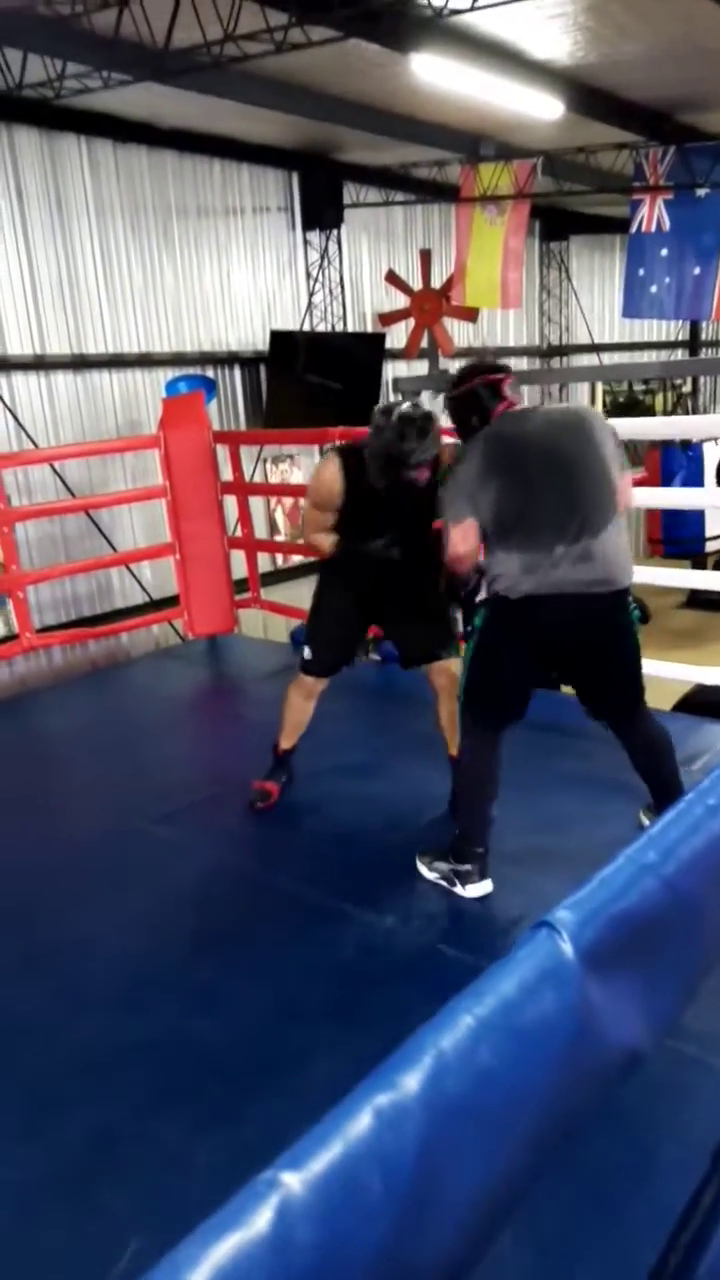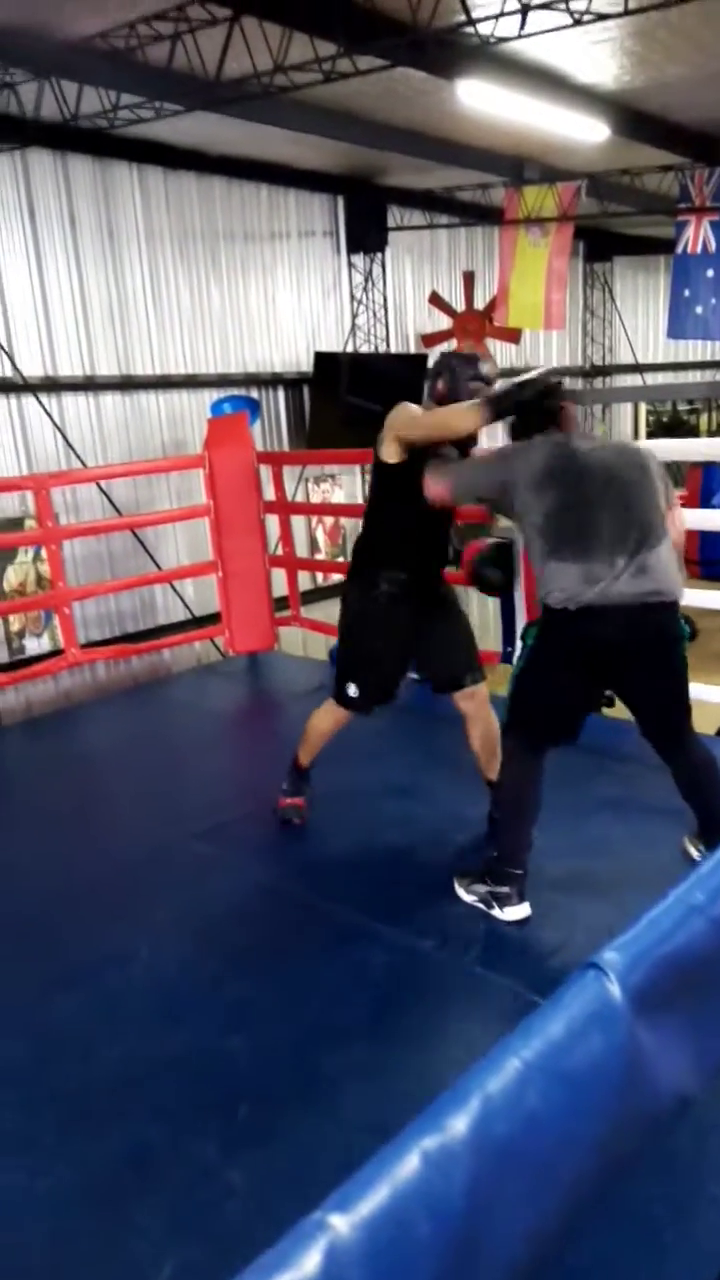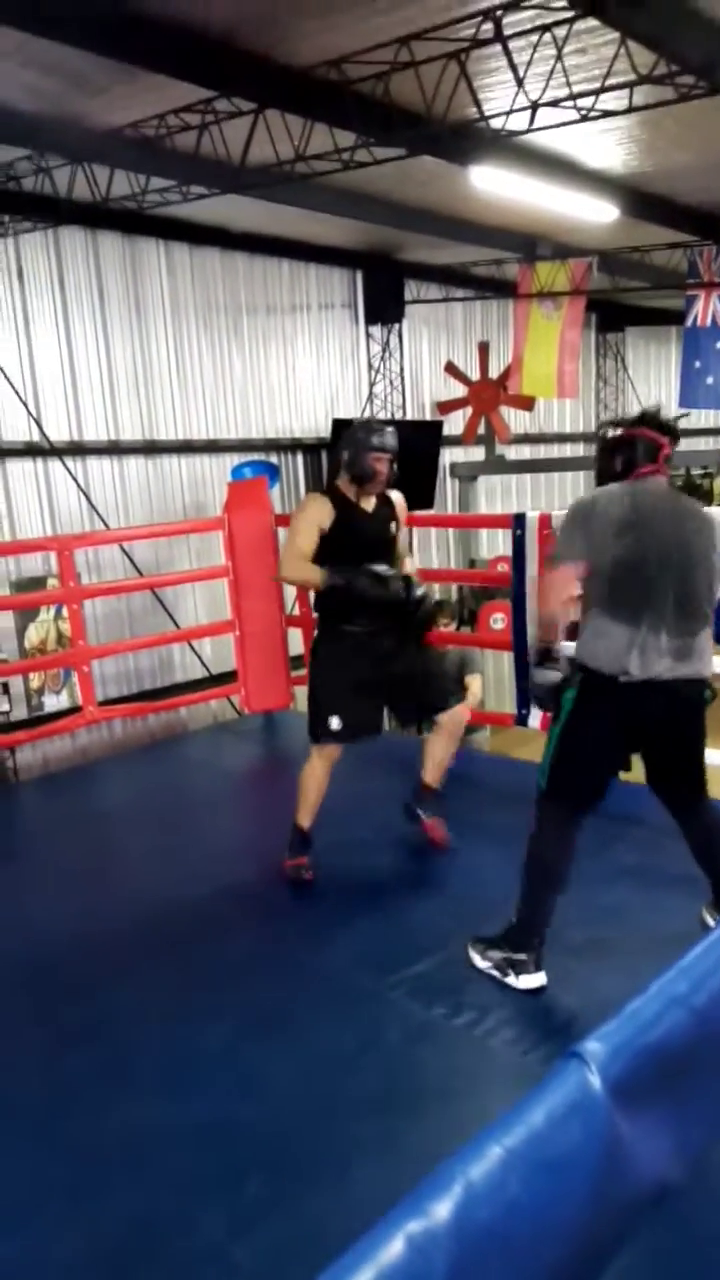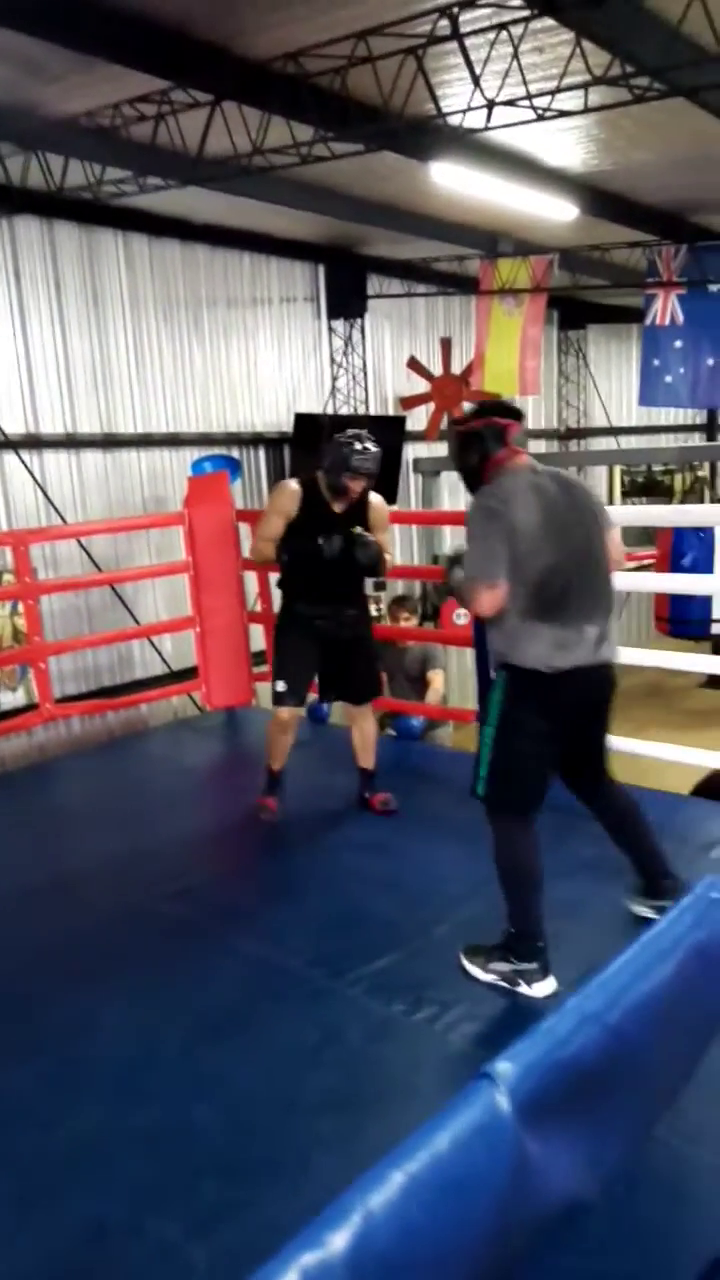
dt=0.5s
person 1, frame 1
left shoulder: (471, 460)
right shoulder: (588, 421)
left elbow: (462, 550)
right elbow: (623, 498)
left hip: (522, 606)
right hip: (604, 597)
left knee: (481, 726)
right knee: (630, 715)
left ankle: (468, 860)
person 1, frame 2
left shoulder: (518, 459)
right shoulder: (636, 456)
left elbow: (436, 489)
right elbow: (673, 536)
left hip: (576, 620)
right hip: (655, 613)
left knee: (524, 743)
left ankle: (505, 883)
person 1, frame 3
left shoulder: (596, 508)
left elbow: (560, 588)
left wrist: (544, 656)
left hip: (611, 683)
left knee: (560, 809)
left ankle: (523, 949)
person 1, frame 4
left shoulder: (493, 504)
right shoulder: (577, 489)
left elbow: (486, 602)
right elbow: (613, 555)
left wrist: (465, 576)
left hip: (532, 678)
right hip: (595, 666)
left knee: (508, 811)
right knee: (593, 781)
left ankle: (529, 956)
right ankle: (665, 892)
person 2, frame 1
left shoulder: (440, 462)
right shoulder: (335, 473)
right elbow: (314, 533)
right wrist: (359, 554)
left hip: (413, 573)
right hip: (348, 577)
left knee: (446, 671)
right knee: (311, 679)
right ankle: (280, 767)
person 2, frame 2
left shoulder: (461, 445)
right shoulder: (406, 420)
right elbow: (448, 422)
right wrist: (509, 400)
left hip: (429, 591)
right hip: (377, 595)
left knee: (473, 698)
right knee: (345, 705)
right ankle: (297, 777)
person 2, frame 3
left shoulder: (394, 502)
right shoulder: (319, 506)
right elbow: (291, 567)
left wrist: (411, 589)
right wrist: (342, 580)
left hip: (396, 633)
right hip: (344, 641)
left knee: (452, 714)
right knee: (327, 749)
left ankle: (424, 800)
right ankle: (298, 843)
person 2, frame 4
left shoulder: (374, 505)
right shoulder: (291, 494)
left elbow: (384, 563)
right elbow: (259, 549)
left wrist: (372, 556)
right wrist: (302, 552)
left hip: (351, 617)
right hip: (300, 617)
left knee: (361, 705)
right knee: (286, 712)
left ankle: (368, 785)
right ankle: (273, 784)
